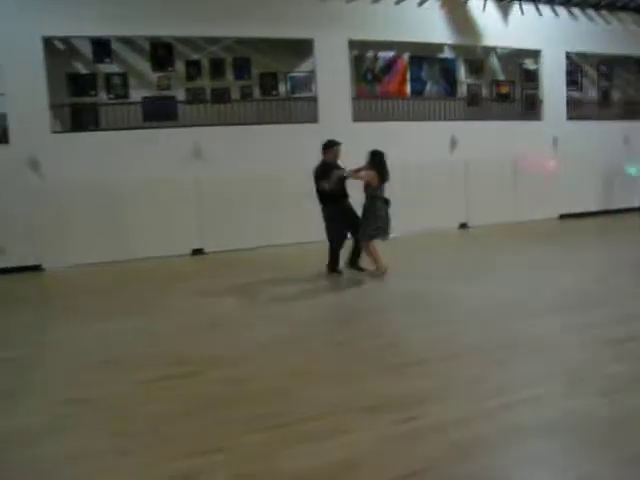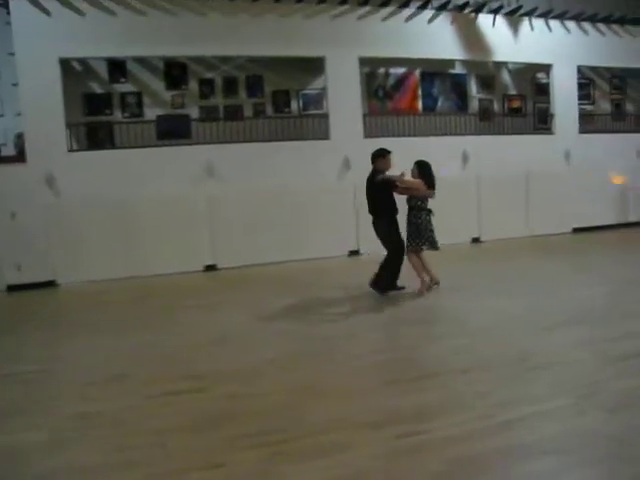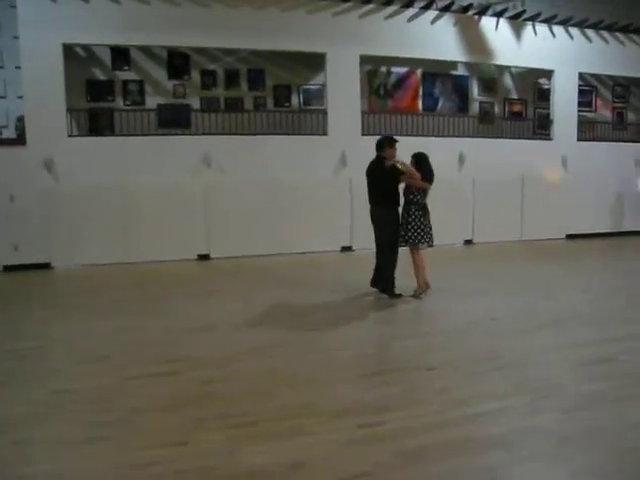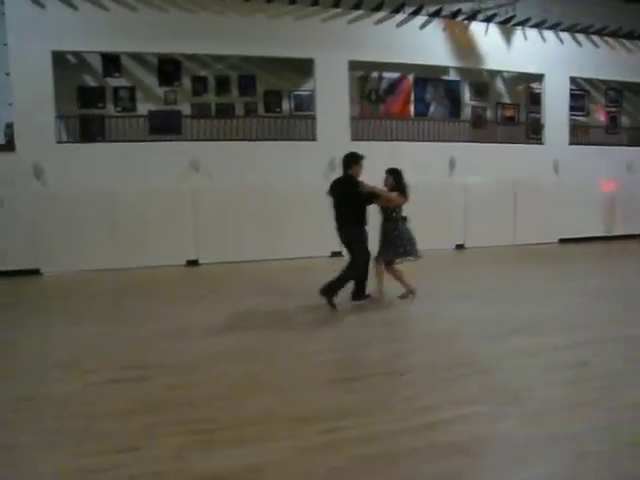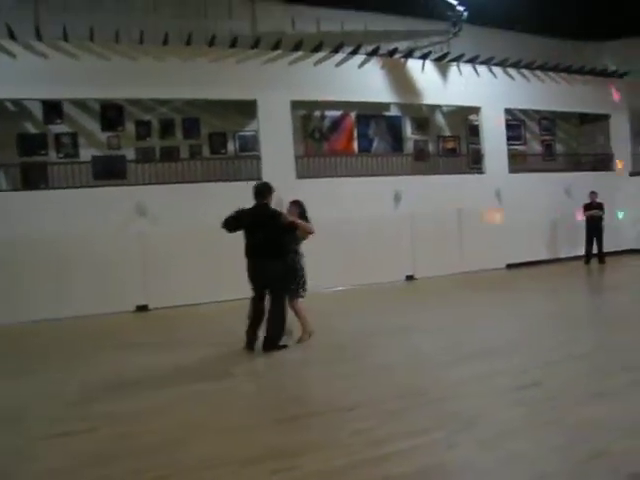
dt=0.7s
person 1, frame 1
left shoulder: (336, 166)
right shoulder: (321, 169)
left elbow: (346, 175)
right elbow: (324, 186)
right wrist: (333, 181)
left hip: (344, 204)
right hip: (331, 208)
left knee: (359, 230)
right knee: (338, 238)
left ankle: (353, 262)
right ankle: (332, 266)
person 1, frame 2
left shoulder: (378, 177)
right shoulder: (377, 177)
right elbow: (398, 189)
left hip: (387, 219)
right hip: (383, 221)
left knee: (398, 250)
right knee: (395, 251)
left ankle: (390, 283)
right ankle: (378, 282)
person 1, frame 3
left shoulder: (374, 165)
right shoulder: (386, 166)
right elbow: (408, 178)
right wrist: (422, 183)
left hip: (378, 210)
right hip: (387, 212)
left knee: (383, 248)
right knee: (390, 249)
left ankle: (378, 280)
right ankle: (387, 287)
person 1, frame 4
left shoulder: (337, 184)
right shoulder: (356, 186)
right elbow: (376, 197)
left hip: (343, 228)
right hip: (354, 229)
left knee: (363, 258)
right knee: (357, 264)
left ankle: (359, 292)
right ankle: (330, 290)
person 1, frame 5
left shoulder: (246, 215)
right shoulder: (276, 216)
left elbow: (227, 225)
right elbow: (299, 228)
left hip: (254, 264)
right hip: (275, 265)
left knee: (257, 301)
right knee: (277, 304)
left ankle: (251, 339)
right ankle: (271, 342)
person 2, frame 1
left shoulder: (372, 174)
right shoulder: (378, 174)
left elbow: (355, 176)
left hip: (374, 209)
right hip: (374, 208)
left knee: (367, 241)
right knee: (365, 240)
left ankle: (380, 266)
right ankle: (379, 265)
person 2, frame 2
left shoulder: (420, 183)
right shoulder: (416, 186)
left elbow: (404, 182)
right elbow: (402, 190)
left hip: (420, 220)
right hip: (416, 220)
left knee: (411, 253)
right knee: (417, 253)
left ankle: (424, 281)
right ankle: (433, 278)
person 2, frame 3
right shoulder: (425, 179)
left hip: (414, 215)
right hip: (419, 214)
left knee: (415, 251)
right knee: (417, 251)
left ankle: (421, 285)
right ankle: (424, 282)
person 2, frame 4
left shoulder: (398, 196)
right shoulder: (388, 195)
left elbow: (389, 200)
left wrist: (374, 189)
left hip: (396, 232)
right hip: (390, 231)
left knee: (380, 261)
right knee: (388, 264)
right ankle: (409, 288)
person 2, frame 5
left shoulder: (300, 228)
left elbow: (310, 230)
left wrist: (295, 221)
left hip: (294, 264)
left knee: (293, 301)
right knee: (287, 300)
left ankle: (307, 330)
